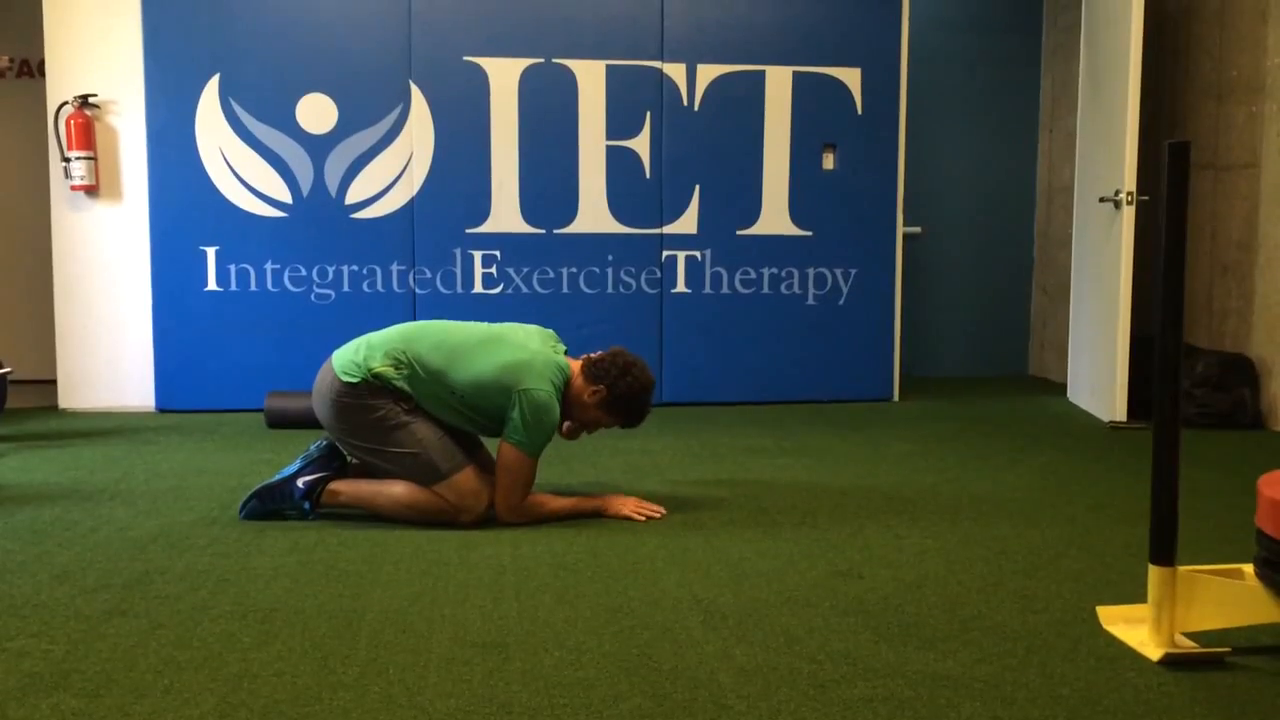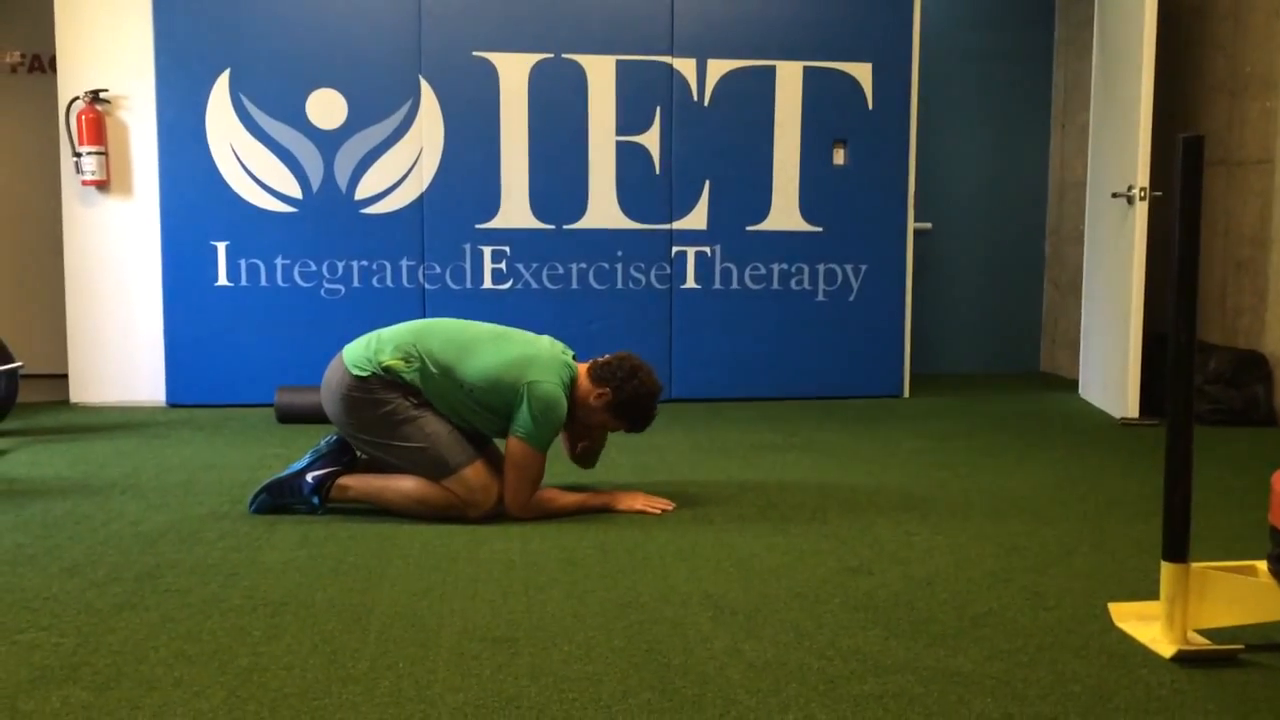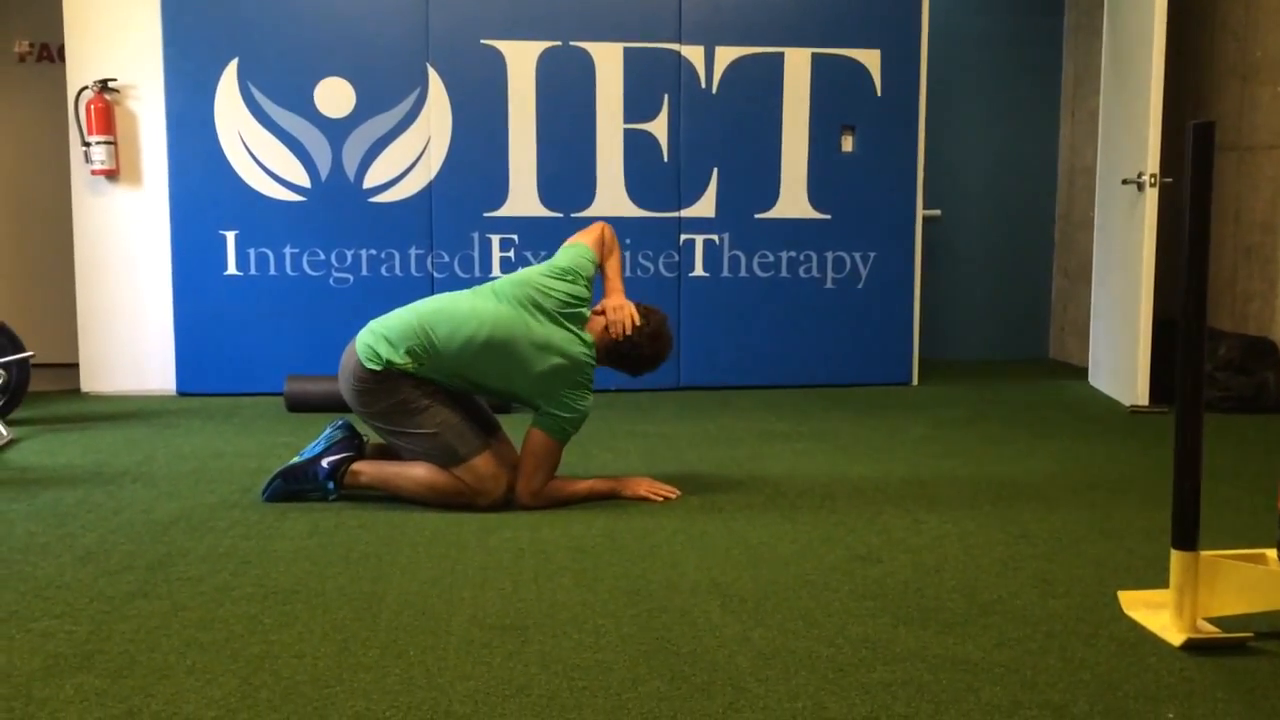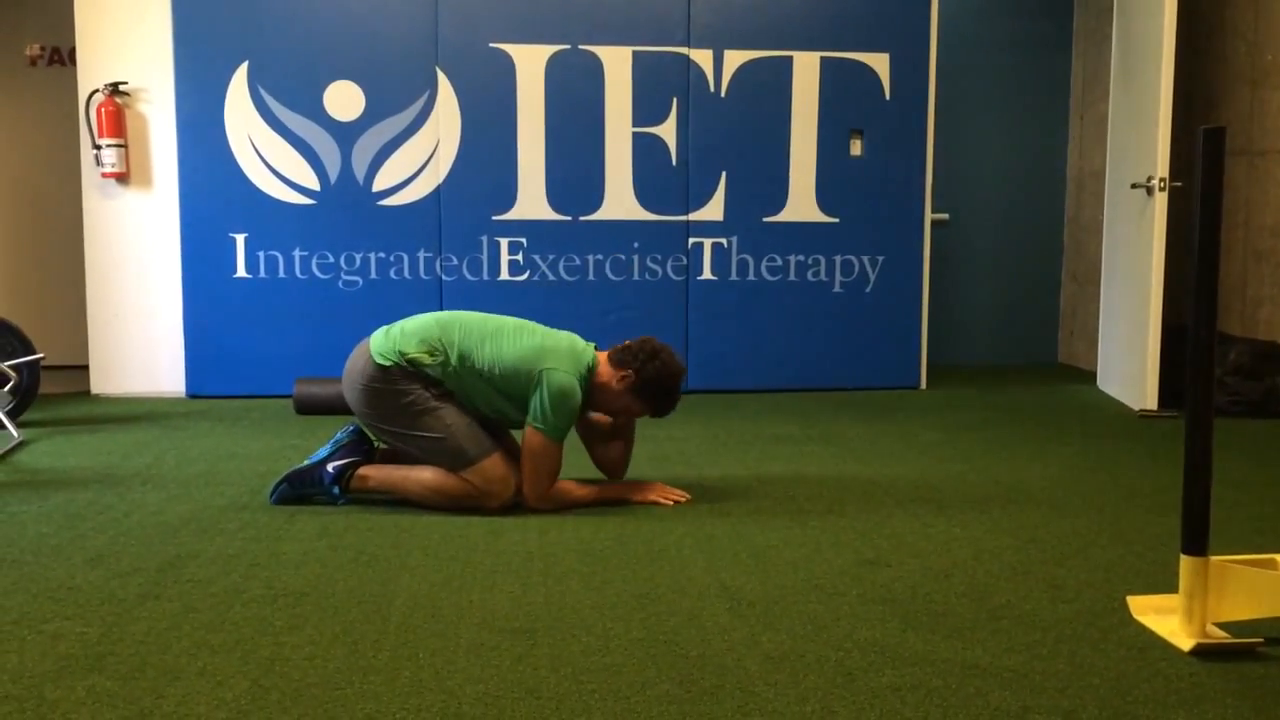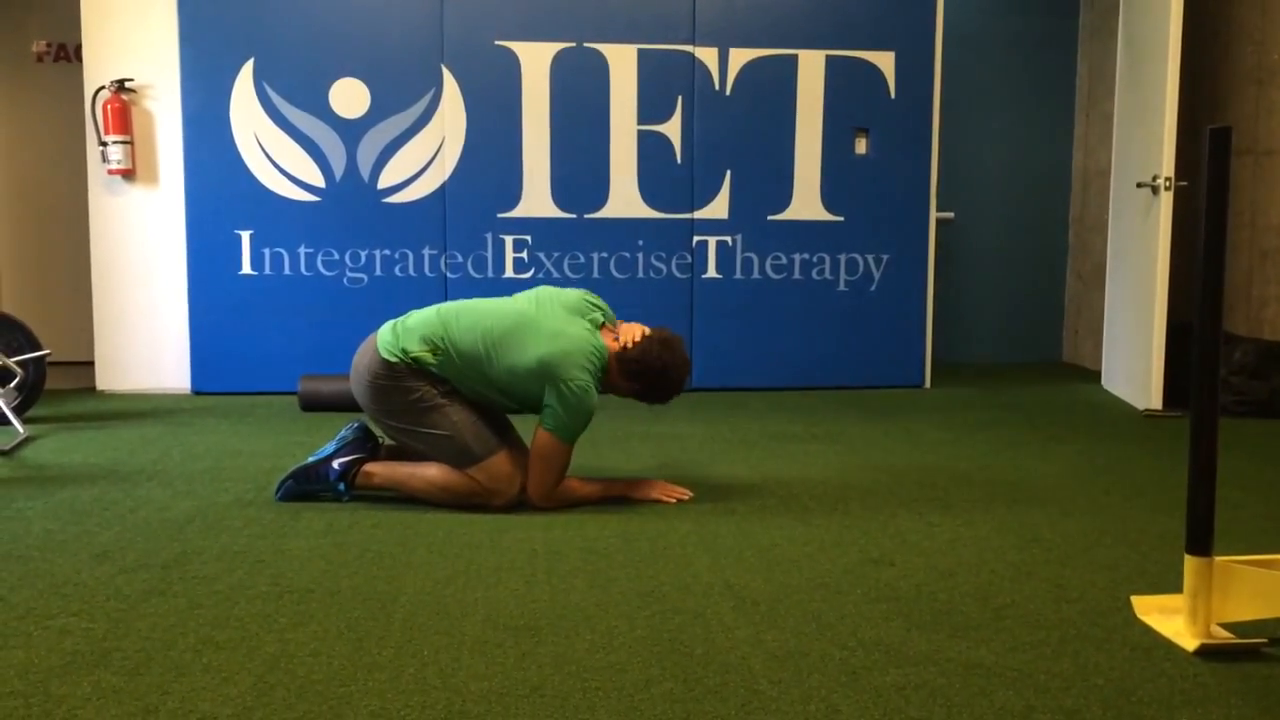
dt=1s
person 1, frame 1
left shoulder: (550, 345)
right shoulder: (539, 394)
left elbow: (567, 430)
right elbow: (511, 508)
left wrist: (571, 422)
right wrist: (602, 504)
left hip: (366, 372)
right hip: (355, 390)
left knee: (485, 479)
right knee: (470, 502)
left ankle: (343, 463)
right ankle: (316, 490)
person 1, frame 2
left shoulder: (559, 355)
right shoulder: (546, 391)
left elbow: (584, 460)
right elbow: (519, 502)
left wrist: (596, 426)
right wrist: (610, 500)
left hip: (371, 367)
right hip: (364, 385)
left knee: (494, 474)
right knee: (480, 497)
left ankle: (350, 460)
right ankle: (327, 485)
person 1, frame 3
left shoulder: (568, 286)
right shoulder: (571, 388)
left elbow: (601, 230)
right elbow: (529, 492)
left wrist: (615, 292)
right wrist: (619, 486)
left hip: (384, 345)
right hip: (379, 372)
left knee: (504, 465)
right knee: (491, 487)
left ankle: (360, 449)
right ankle: (341, 471)
person 1, frame 4
left shoulder: (580, 359)
right shoulder: (562, 382)
left elbow: (611, 464)
right elbow: (538, 494)
left wrist: (625, 415)
right wrist: (629, 491)
left hip: (396, 360)
right hip: (384, 375)
left knee: (511, 467)
right knee: (498, 488)
left ankle: (368, 452)
right ankle: (348, 475)
person 1, frame 5
left shoulder: (587, 304)
right shoulder: (576, 383)
left elbow: (624, 324)
right elbow: (541, 492)
left wrist: (632, 332)
right wrist: (629, 488)
left hip: (401, 347)
right hip: (391, 371)
left knee: (516, 464)
right knee: (504, 486)
left ankle: (374, 449)
right ankle: (353, 472)
